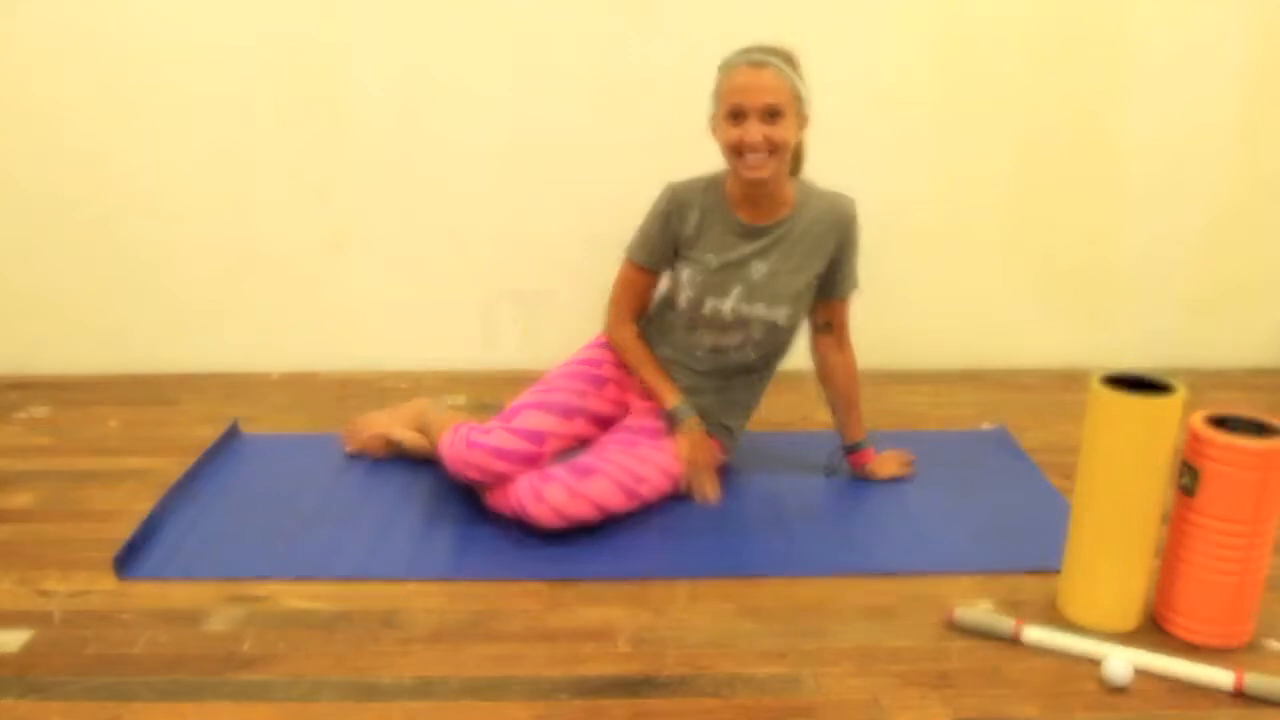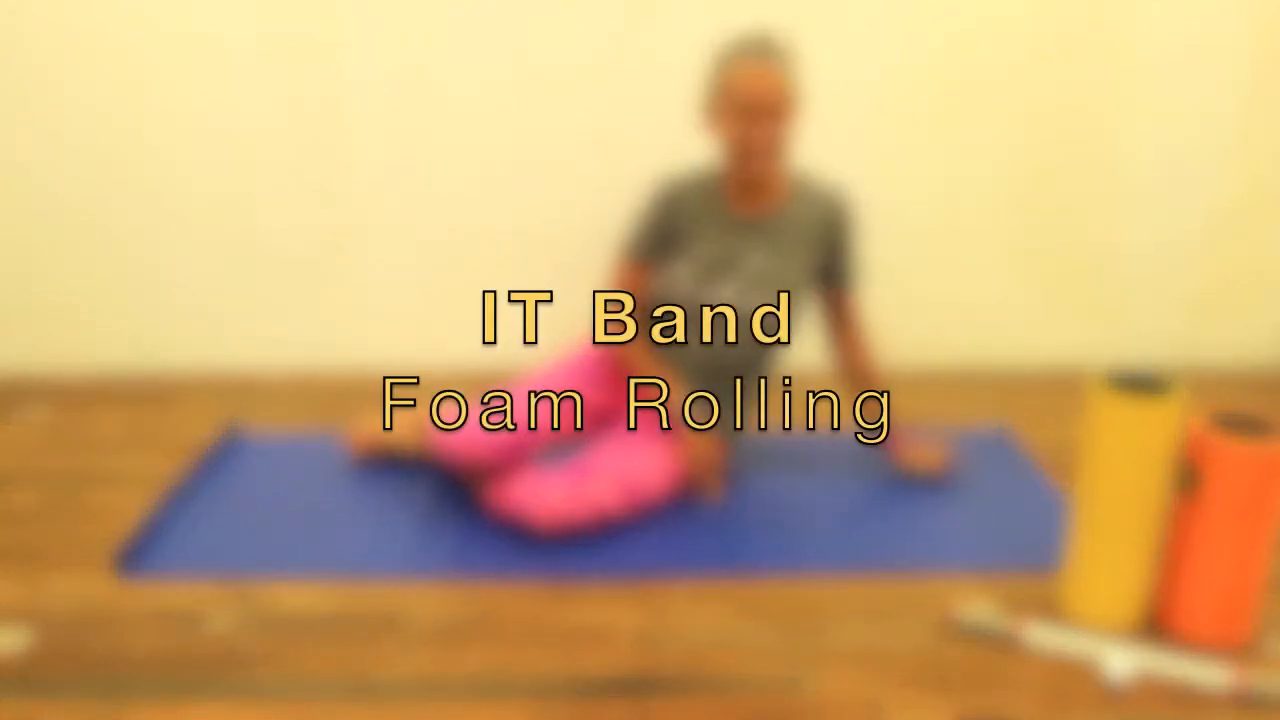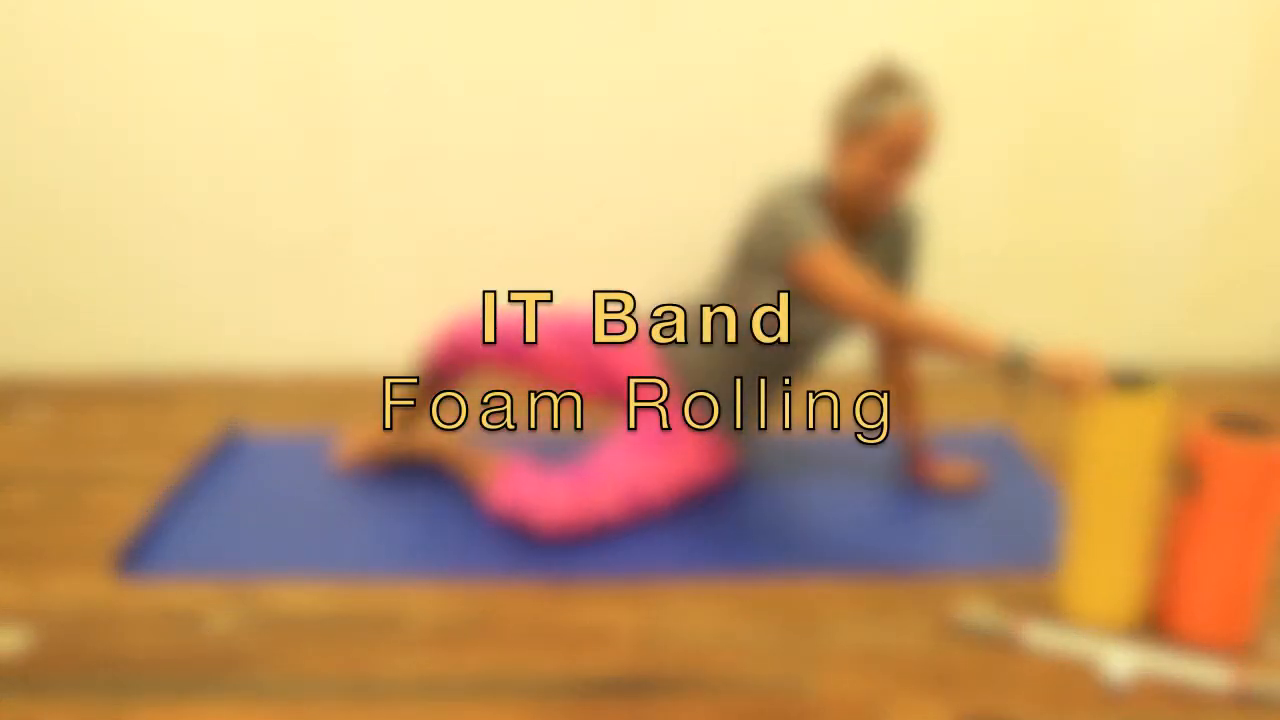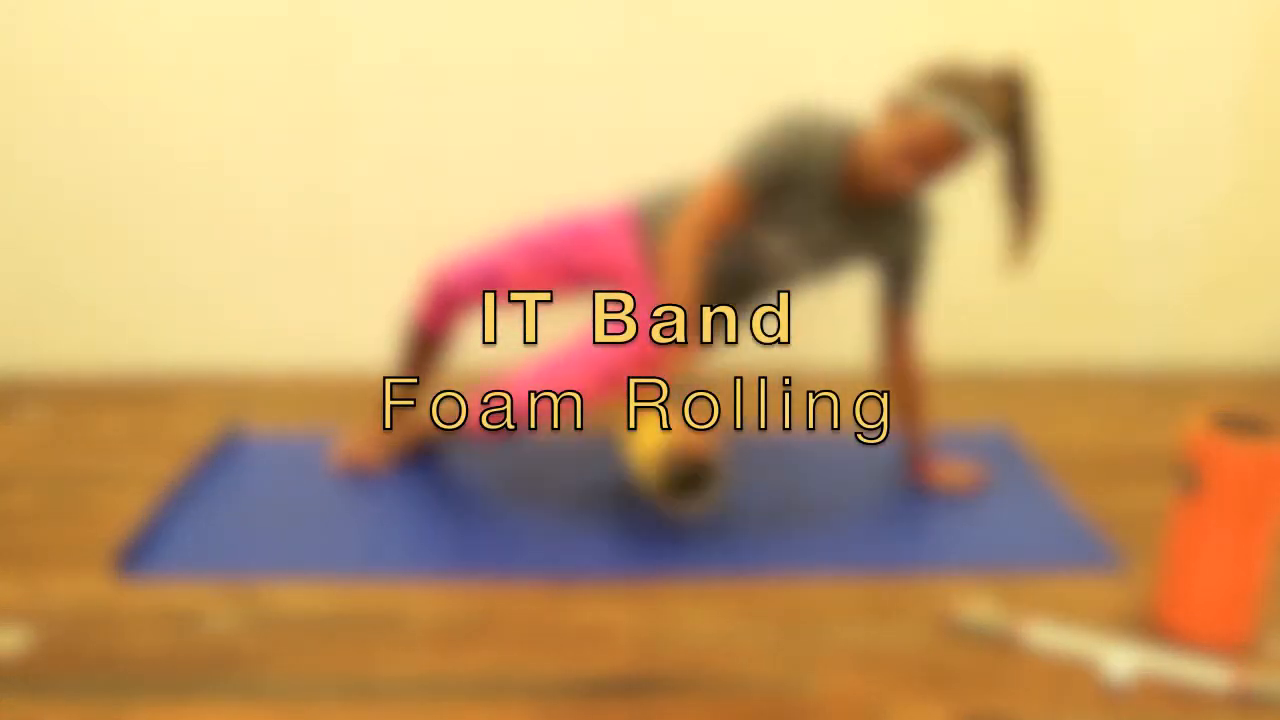
dt=0.7s
person 1, frame 1
left shoulder: (831, 219)
right shoulder: (683, 204)
left elbow: (830, 338)
right elbow: (620, 322)
left wrist: (859, 450)
right wrist: (681, 412)
left hip: (704, 421)
right hip: (628, 370)
left knee: (547, 501)
right knee: (488, 460)
left ankle: (436, 438)
right ankle: (431, 417)
person 1, frame 2
left shoulder: (822, 215)
right shoulder: (676, 201)
left elbow: (846, 332)
left wrist: (892, 439)
right wrist: (687, 412)
left hip: (701, 423)
right hip: (624, 372)
left knee: (547, 506)
right knee: (481, 444)
left ankle: (439, 444)
right ankle: (426, 432)
person 1, frame 3
left shoulder: (896, 231)
right shoulder: (789, 207)
left elbow: (894, 347)
right elbow: (877, 309)
left wrist: (920, 458)
right wrist: (1025, 359)
left hip: (702, 432)
right hip: (653, 354)
left knee: (547, 512)
right knee: (470, 338)
left ankle: (439, 447)
right ankle: (409, 427)
person 1, frame 4
left shoulder: (904, 228)
right shoulder: (798, 138)
left elbow: (898, 347)
right elbow: (681, 249)
left wrist: (921, 459)
left hip: (675, 315)
right hip: (629, 240)
left knee: (513, 405)
right knee: (452, 287)
left ankle: (414, 431)
right ankle: (399, 411)
